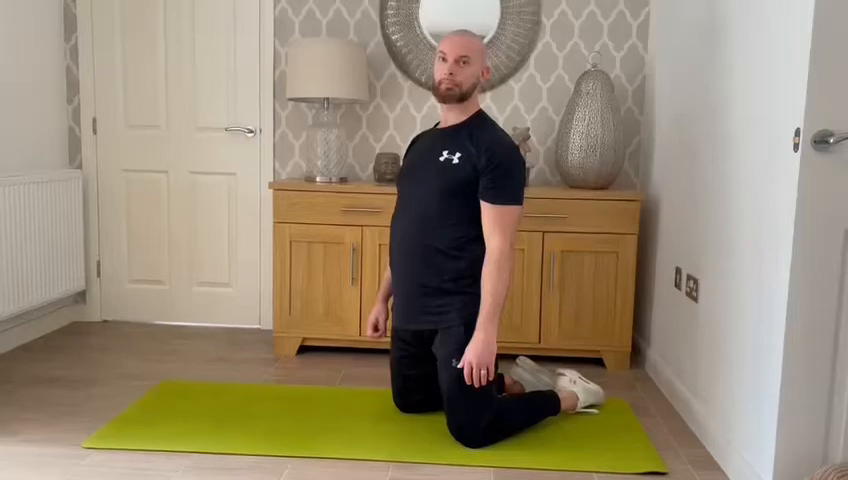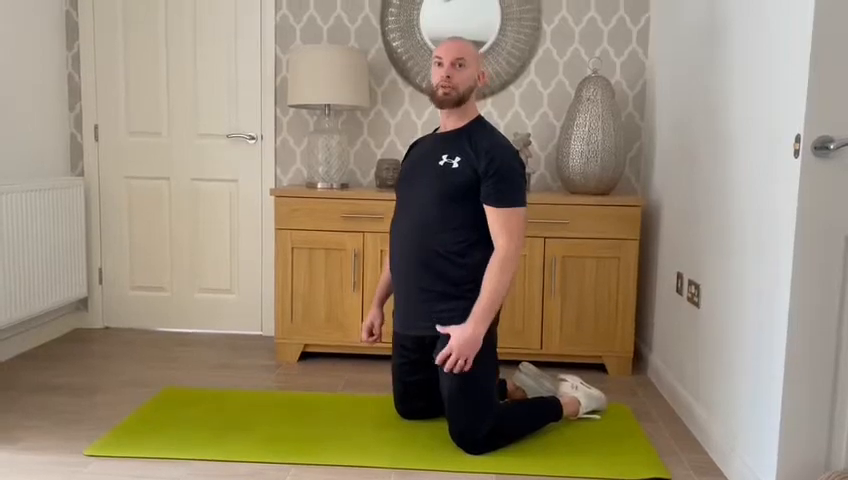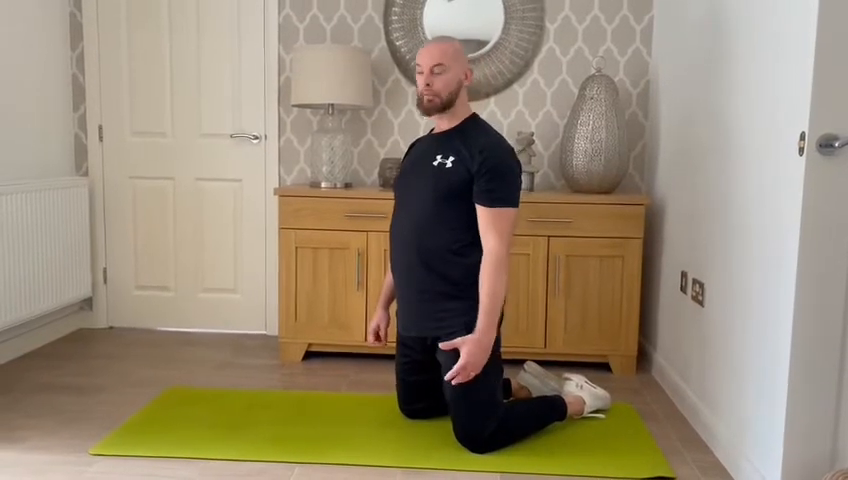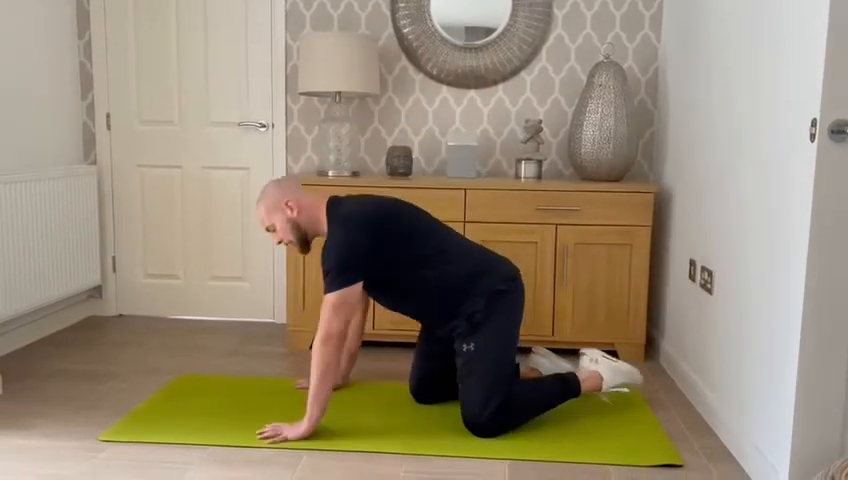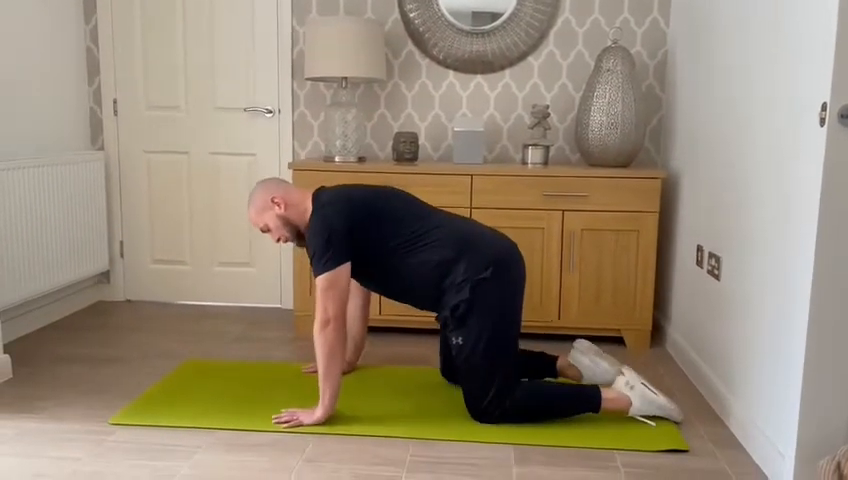
dt=1s
person 1, frame 1
left shoulder: (494, 148)
right shoulder: (421, 143)
left elbow: (499, 247)
left wrist: (486, 332)
right wrist: (383, 298)
left hip: (459, 314)
right hip: (410, 310)
left knee: (471, 430)
right knee: (410, 401)
left ankle: (566, 396)
right ankle: (506, 383)
person 1, frame 2
left shoulder: (493, 152)
right shoulder: (419, 149)
left elbow: (507, 248)
left wrist: (476, 325)
right wrist: (378, 302)
left hip: (458, 318)
right hip: (411, 316)
left knee: (473, 436)
right knee: (411, 407)
left ankle: (567, 401)
right ankle: (510, 389)
person 1, frame 3
left shoulder: (489, 151)
right shoulder: (419, 149)
left elbow: (495, 249)
left wrist: (484, 333)
right wrist: (383, 306)
left hip: (460, 320)
right hip: (414, 318)
left knee: (477, 436)
right knee: (414, 407)
left ankle: (573, 400)
right ankle: (519, 387)
person 1, frame 4
left shoulder: (345, 233)
right shoulder: (349, 220)
left elbow: (331, 336)
right elbow: (352, 315)
left wrist: (307, 423)
right wrist: (340, 374)
left hip: (488, 302)
right hip: (453, 307)
left knee: (483, 418)
right knee: (424, 390)
left ankle: (592, 377)
right ankle: (530, 372)
person 1, frame 5
left shoulder: (323, 222)
right shoulder: (342, 209)
left elbow: (329, 321)
right elbow: (358, 294)
left wrist: (323, 409)
right wrist: (349, 360)
left hip: (481, 278)
right hip: (488, 265)
left knee: (489, 404)
right knee: (456, 369)
left ankle: (620, 396)
right ankle: (570, 365)
